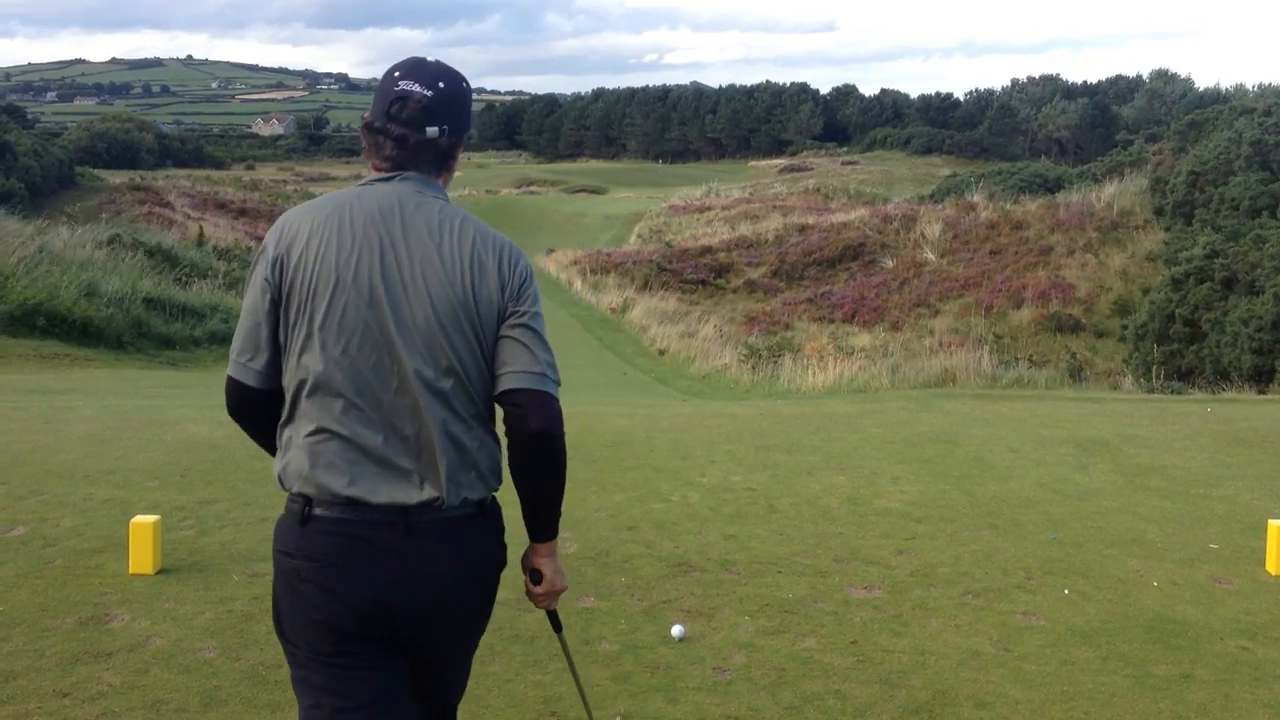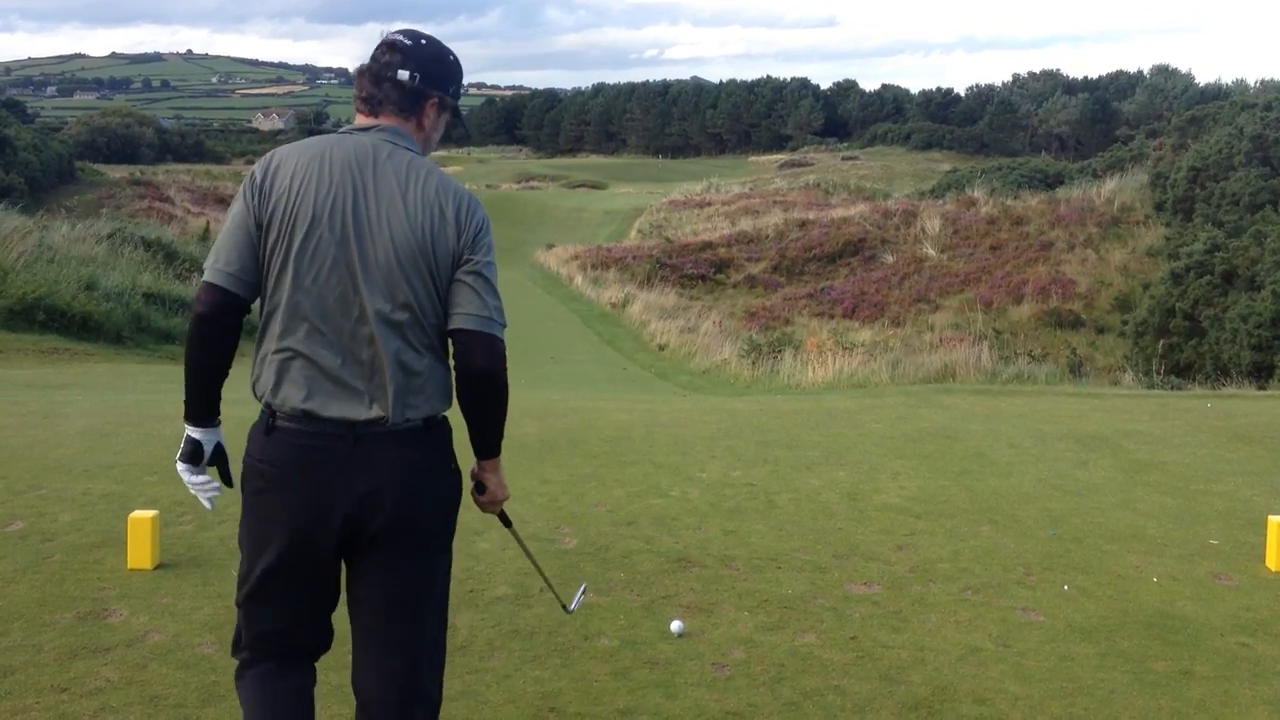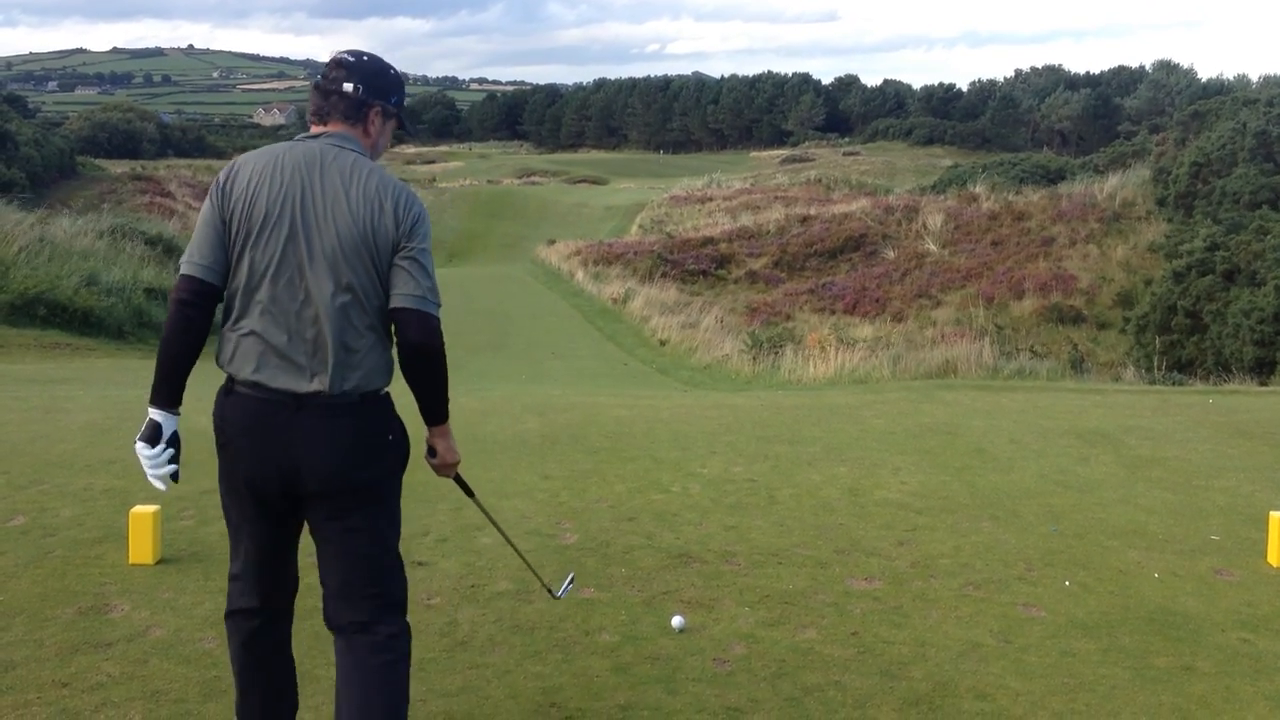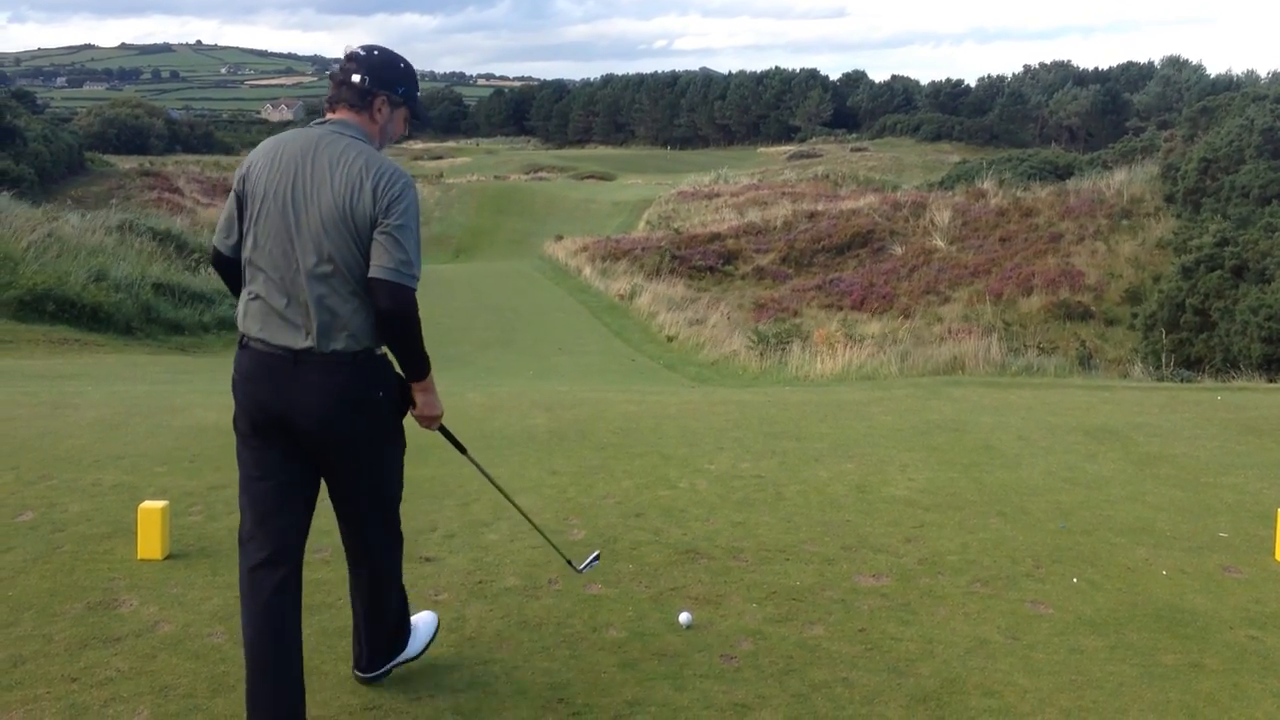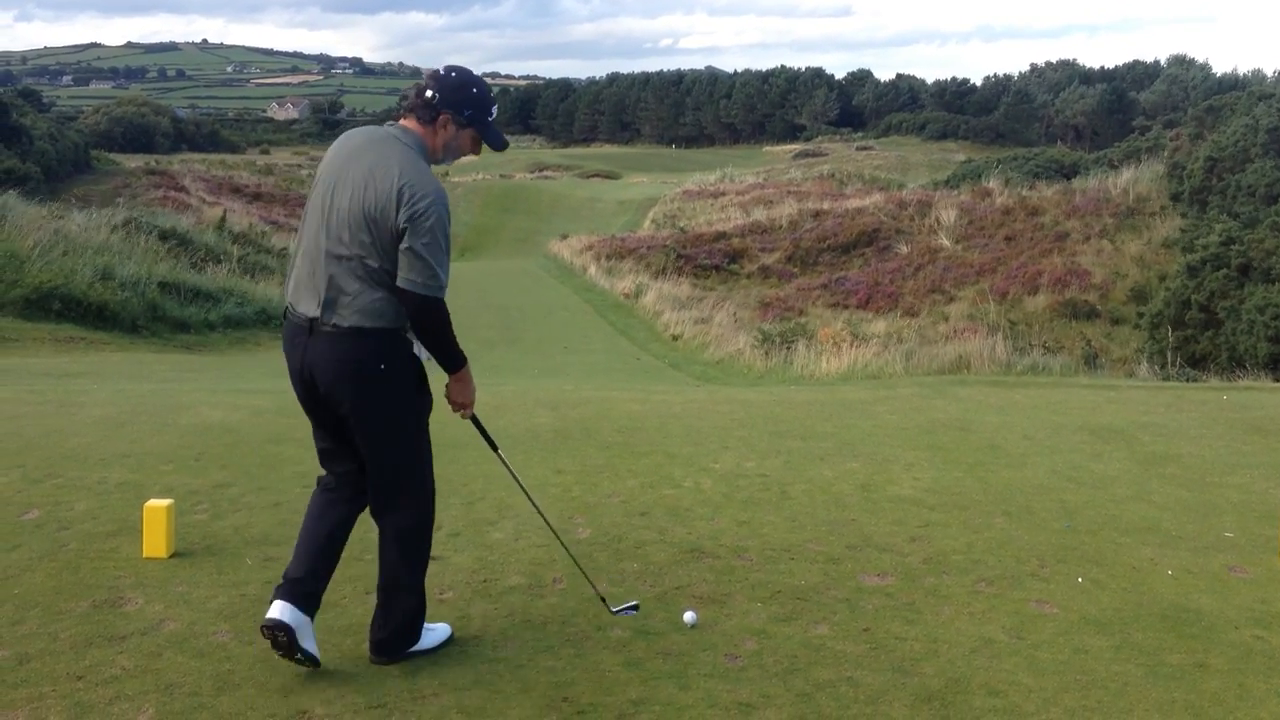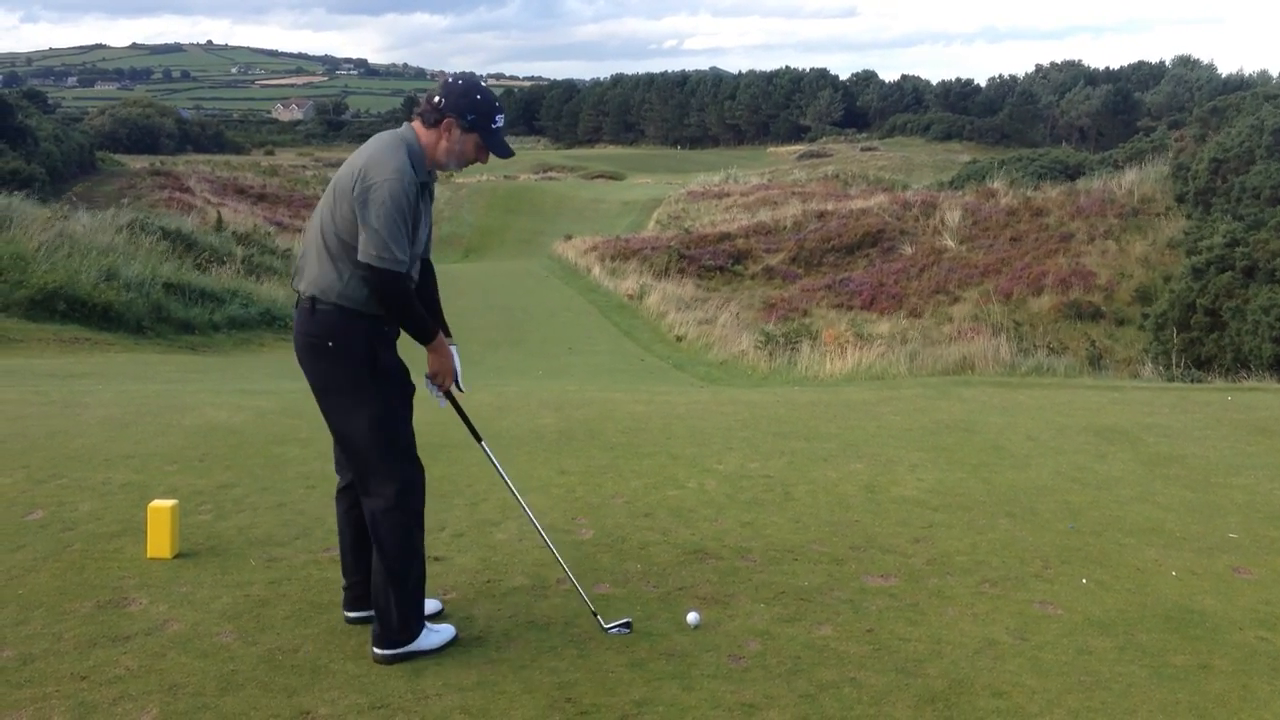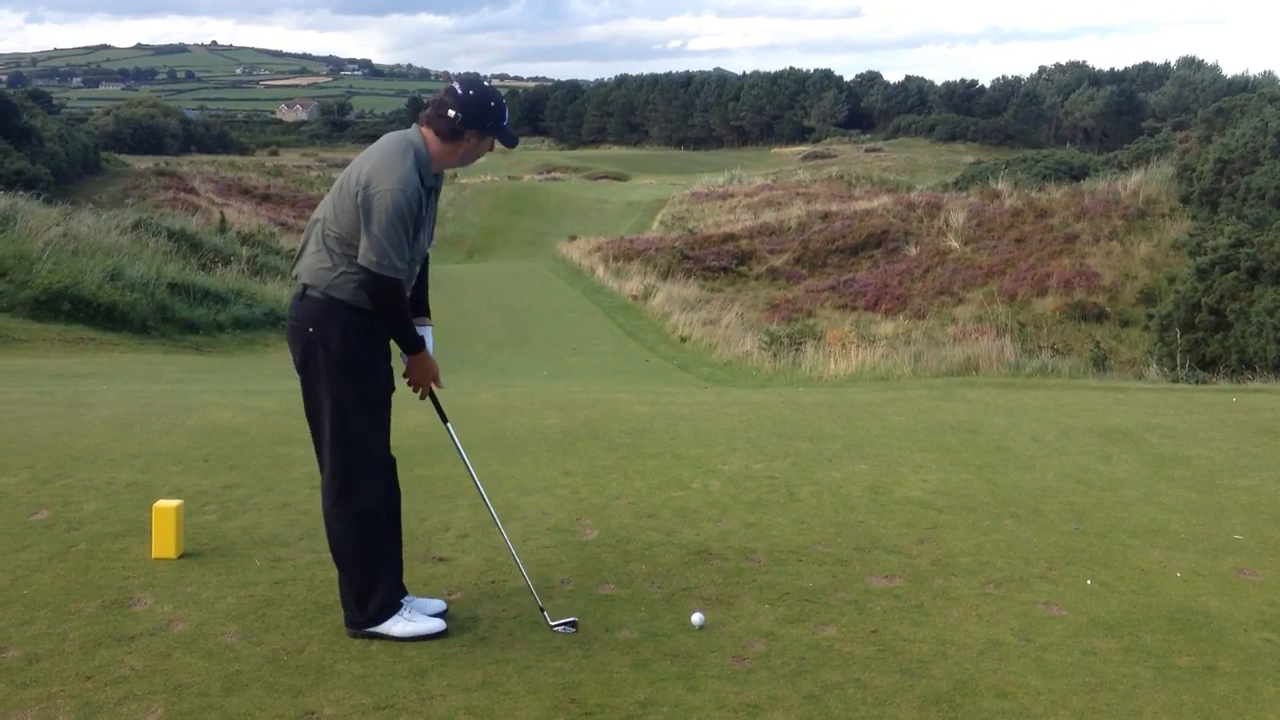
dt=0.4s
person 1, frame 1
left shoulder: (297, 231)
right shoulder: (496, 255)
left elbow: (247, 394)
right elbow: (534, 420)
right wrist: (542, 543)
left hip: (329, 547)
right hip: (455, 545)
person 1, frame 2
left shoulder: (277, 171)
right shoulder: (456, 204)
left elbow: (215, 310)
right elbow: (480, 354)
left wrist: (200, 424)
right wrist: (488, 457)
left hip: (292, 454)
right hip: (407, 465)
left knee: (272, 659)
person 1, frame 3
left shoulder: (241, 174)
right shoulder: (395, 200)
left elbow: (191, 298)
right elbow: (418, 330)
left wrist: (164, 410)
right wrist: (438, 426)
left hip: (251, 419)
right hip: (349, 428)
left knee: (256, 595)
right knee: (370, 622)
person 1, frame 4
left shoulder: (263, 156)
right shoulder: (387, 181)
left elbow: (225, 258)
right elbow: (390, 298)
right wrist: (421, 380)
left hip: (261, 374)
right hip: (346, 381)
left knee: (268, 553)
right knee: (371, 526)
right ankle: (380, 647)
person 1, frame 5
left shoulder: (349, 143)
right shoulder: (422, 191)
right elbow: (421, 300)
right wrist: (456, 370)
left hip: (304, 337)
right hip: (366, 353)
left knee: (344, 478)
right knee: (403, 494)
left ankle: (292, 602)
right ankle: (396, 634)
person 1, frame 6
left shoulder: (414, 167)
right shoulder: (392, 174)
left elbow: (416, 264)
right elbow: (384, 277)
left wrist: (442, 338)
right wrist: (432, 342)
left hip: (346, 329)
right hip: (341, 332)
left knee: (363, 468)
right knee: (394, 474)
left ankle: (366, 594)
right ankle: (399, 629)
person 1, frame 7
left shoulder: (414, 158)
right shoulder: (398, 181)
left elbow: (412, 258)
right elbow: (381, 280)
left wrist: (422, 325)
right wrist: (416, 352)
left hip: (349, 320)
right hip: (332, 324)
left knee: (372, 464)
right knee: (354, 469)
left ankle: (382, 593)
right ankle: (371, 608)
